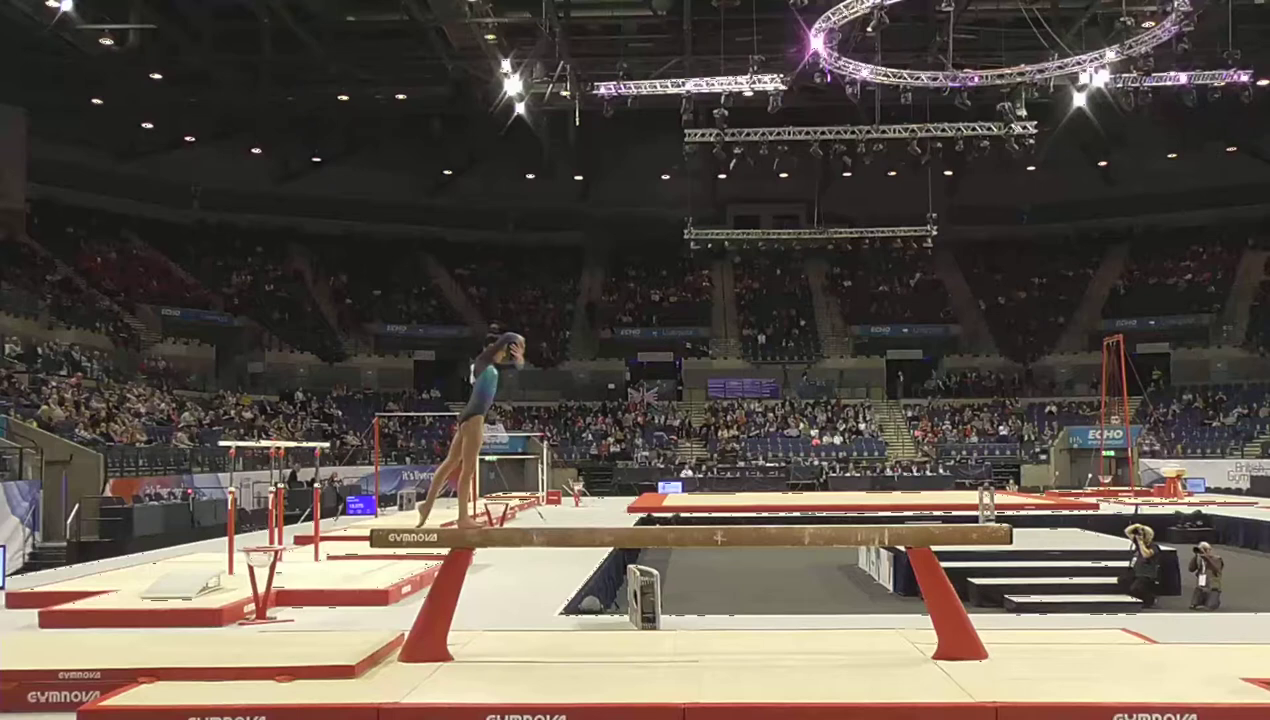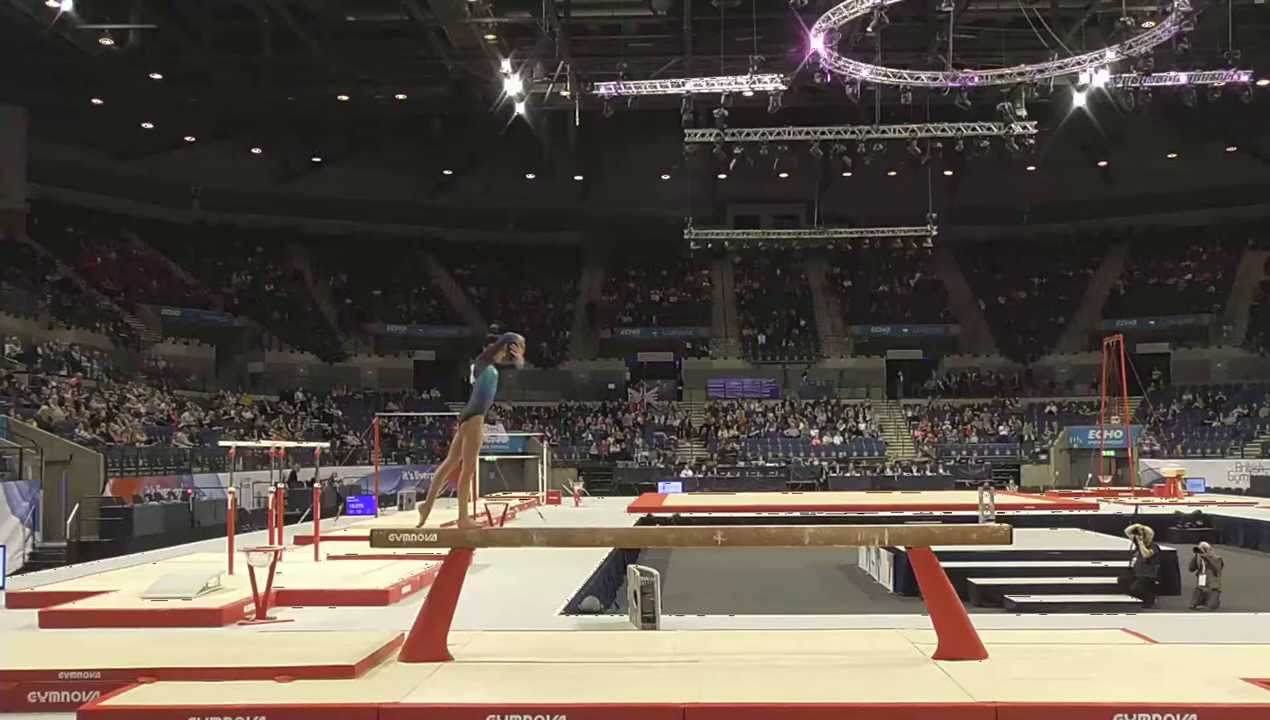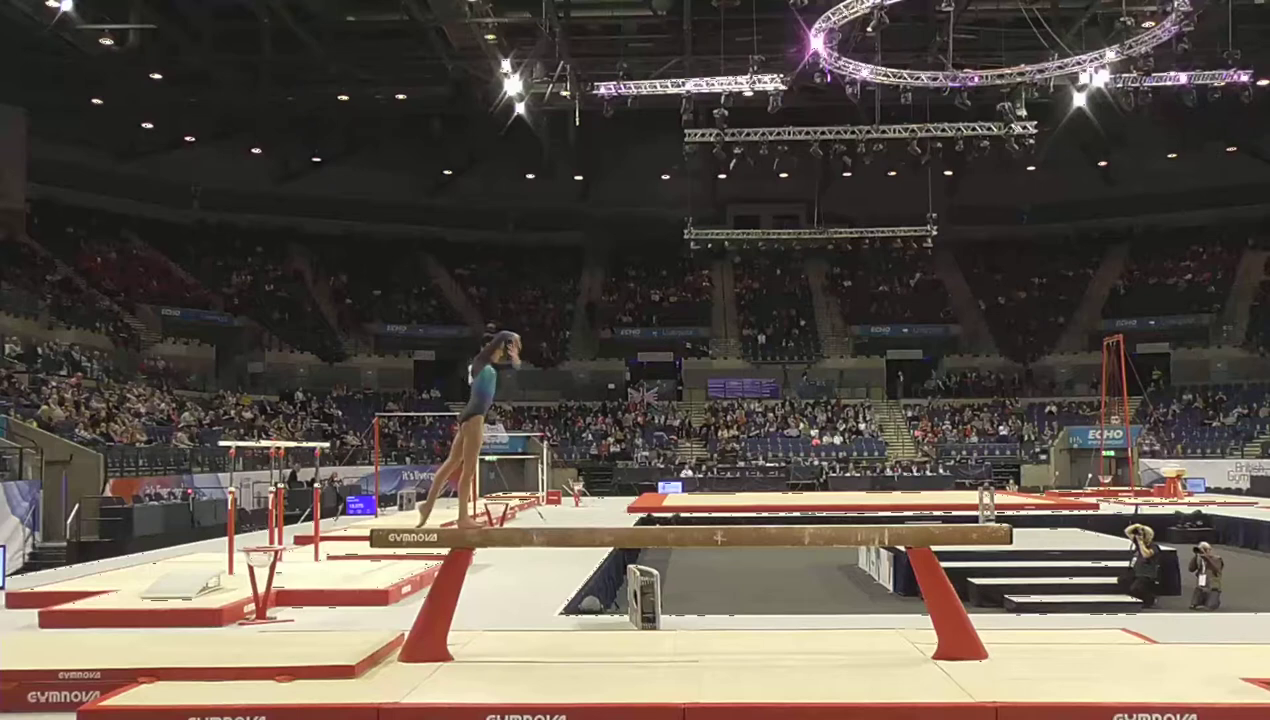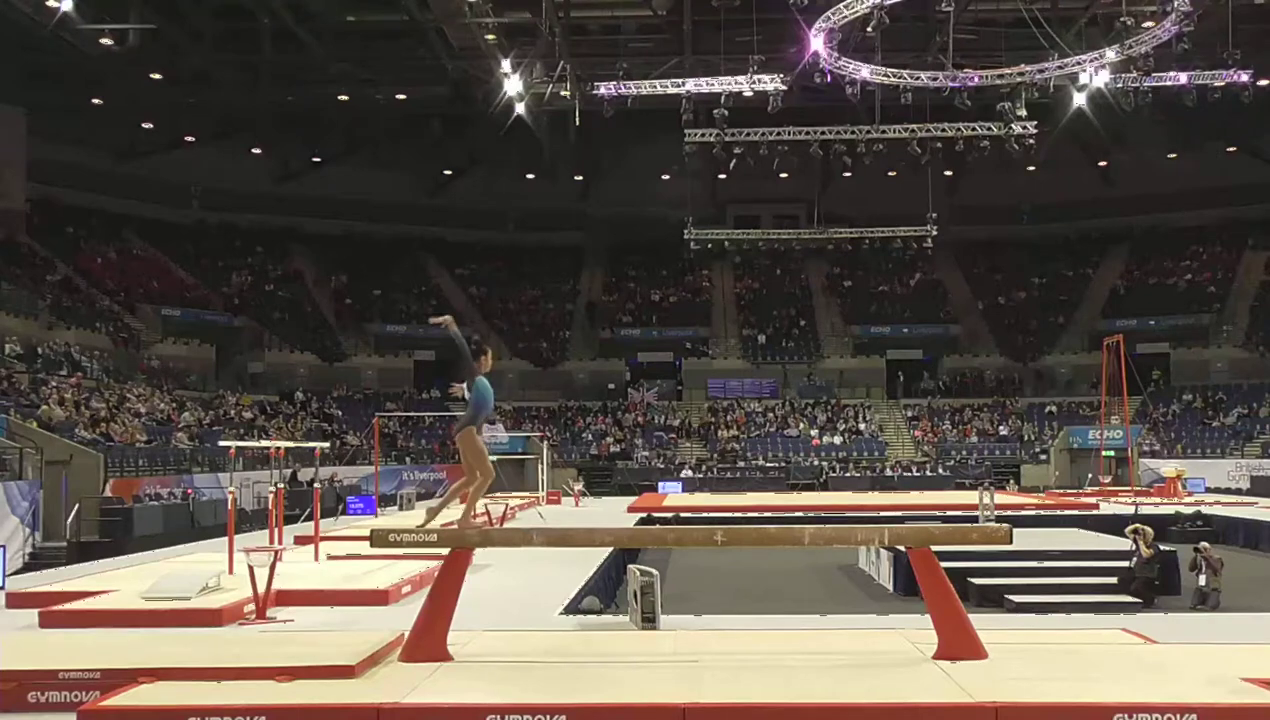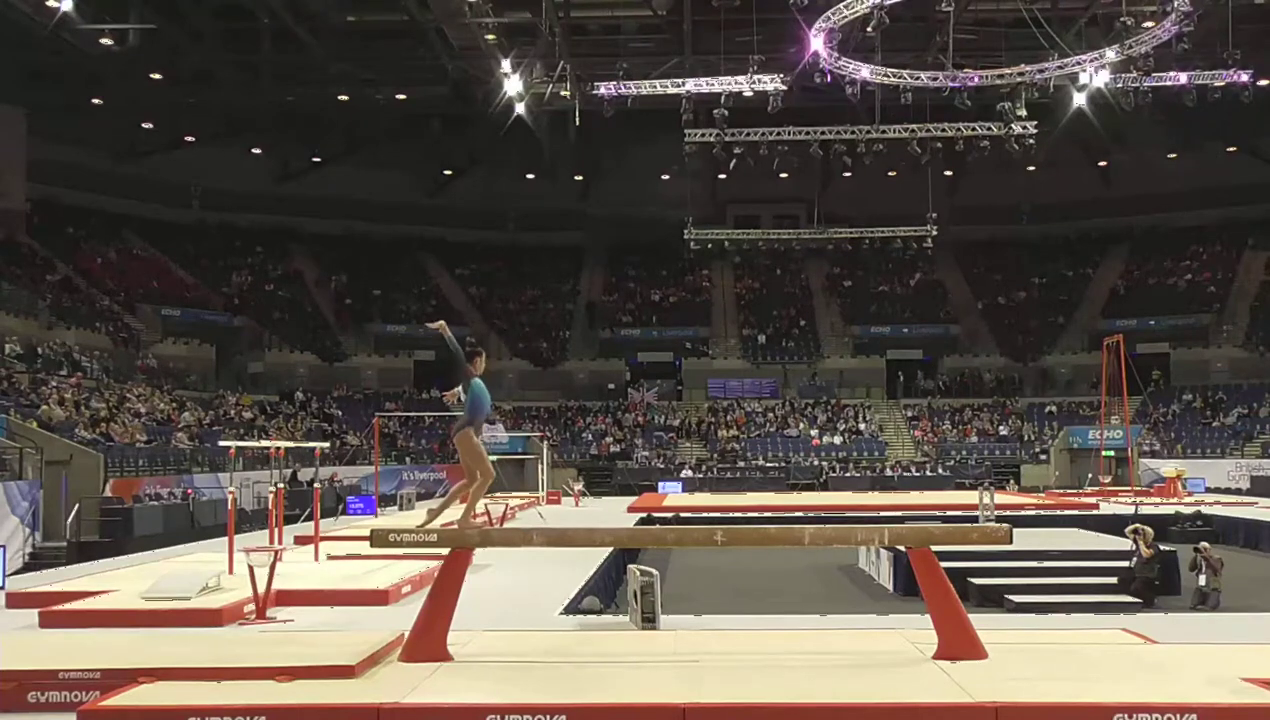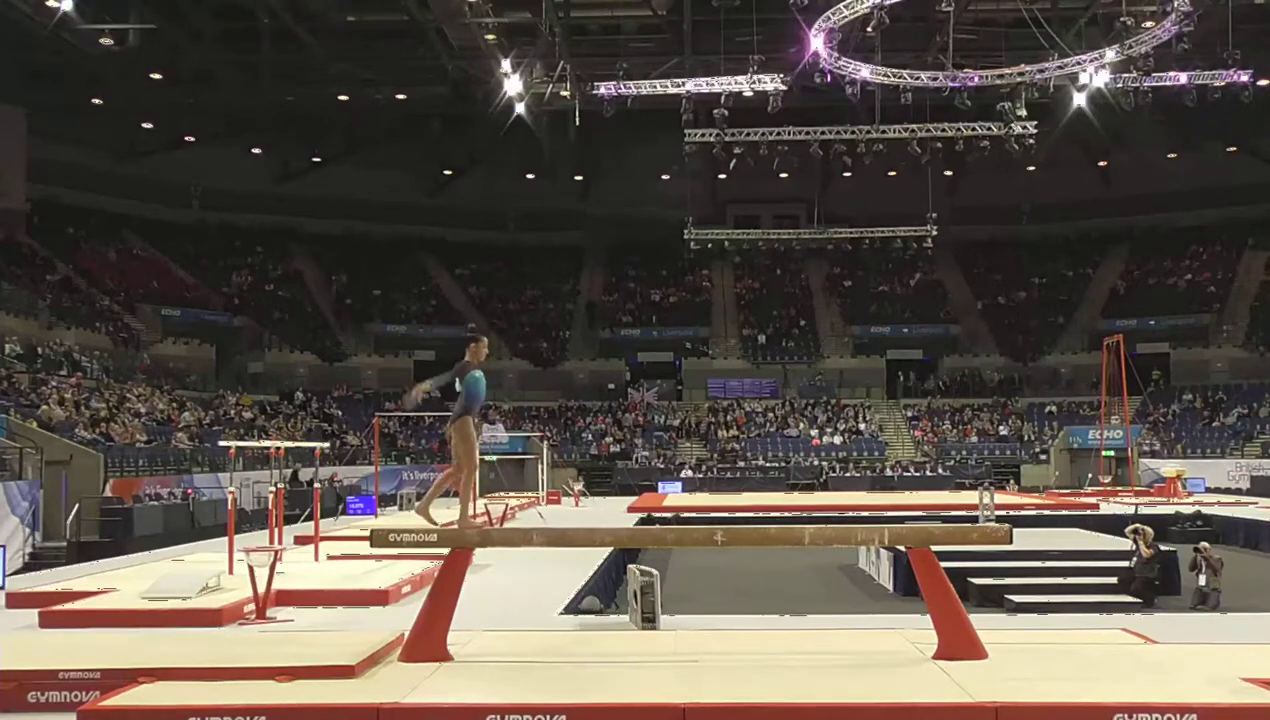
dt=0.3s
person 1, frame 1
left shoulder: (491, 366)
right shoulder: (482, 361)
left elbow: (516, 366)
right elbow: (506, 338)
left wrist: (518, 358)
right wrist: (518, 339)
left hip: (471, 418)
right hip: (473, 418)
left knee: (451, 462)
right knee: (468, 468)
left ankle: (427, 504)
right ankle: (463, 518)
person 1, frame 2
left shoulder: (491, 367)
right shoulder: (482, 361)
left elbow: (517, 366)
right elbow: (506, 338)
left wrist: (519, 358)
right wrist: (518, 339)
left hip: (470, 418)
right hip: (473, 418)
left knee: (451, 462)
right knee: (468, 468)
left ankle: (427, 504)
right ankle: (463, 517)
person 1, frame 3
left shoulder: (489, 366)
right shoulder: (480, 361)
left elbow: (513, 366)
right elbow: (501, 337)
left wrist: (515, 357)
right wrist: (514, 337)
left hip: (471, 418)
right hip: (473, 418)
left knee: (452, 463)
right knee: (469, 468)
left ankle: (428, 504)
right ankle: (463, 517)
person 1, frame 4
left shoulder: (478, 379)
right shoulder: (473, 374)
right elbow: (463, 348)
right wrist: (450, 323)
left hip: (470, 432)
right hip: (467, 431)
left knee: (471, 478)
right knee: (487, 473)
left ankle: (435, 510)
right ankle: (465, 518)
person 1, frame 5
left shoulder: (473, 380)
right shoulder: (469, 376)
right elbow: (458, 352)
left wrist: (458, 391)
right wrist: (445, 329)
left hip: (470, 434)
right hip: (465, 433)
left knee: (471, 480)
right knee: (487, 475)
left ankle: (437, 510)
right ankle: (465, 518)
person 1, frame 6
left shoulder: (474, 369)
right shoulder: (465, 367)
right elbow: (444, 378)
right wrist: (423, 387)
left hip: (464, 420)
right hip: (462, 420)
left knee: (456, 469)
right knee: (471, 468)
left ankle: (424, 504)
right ankle: (464, 518)
